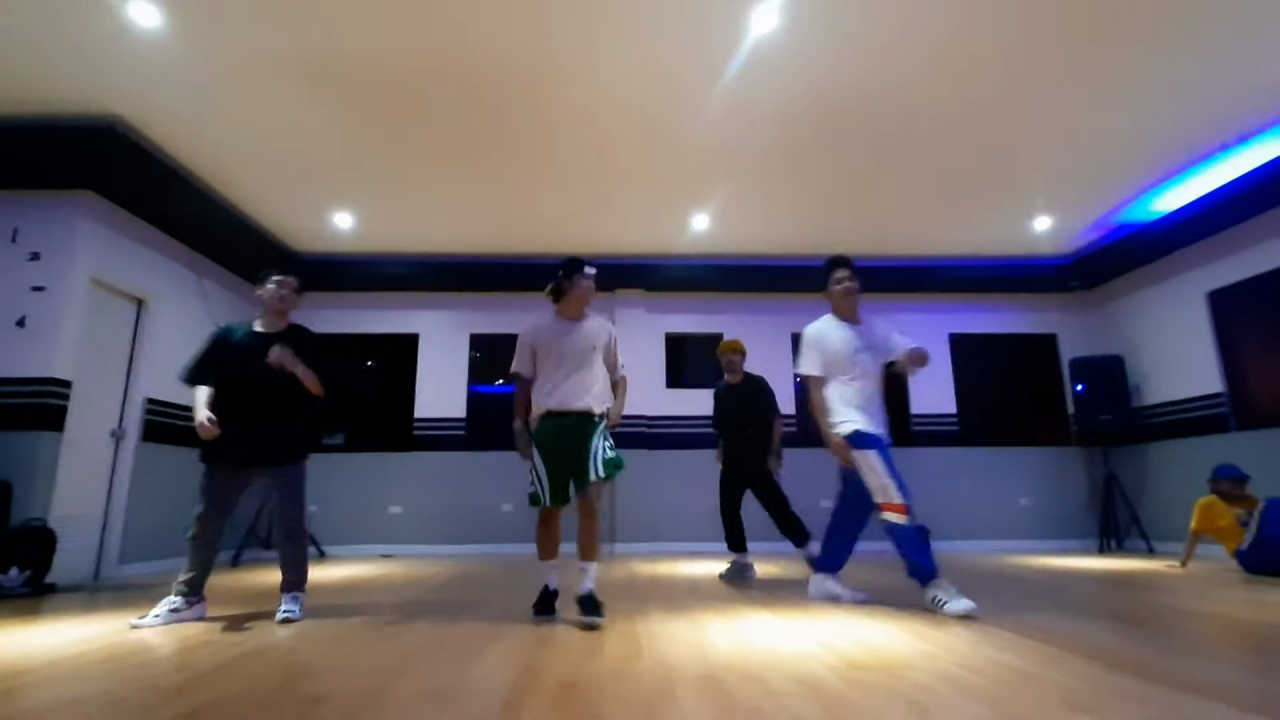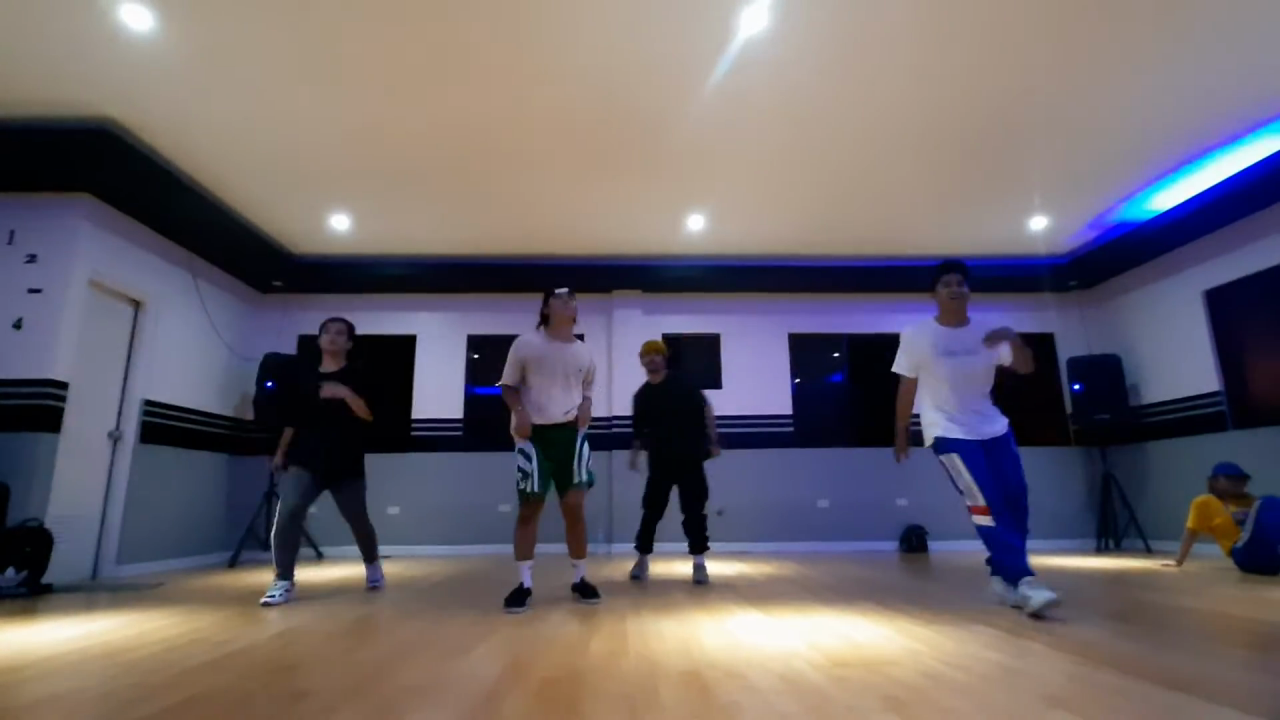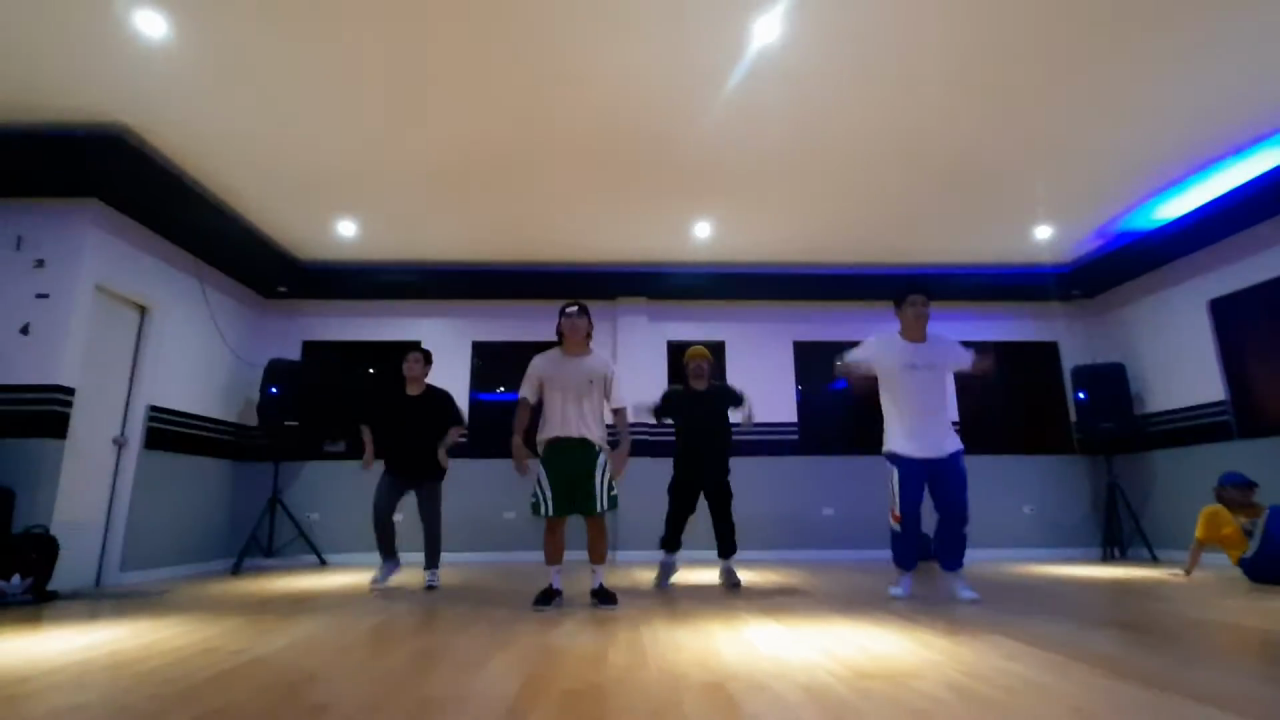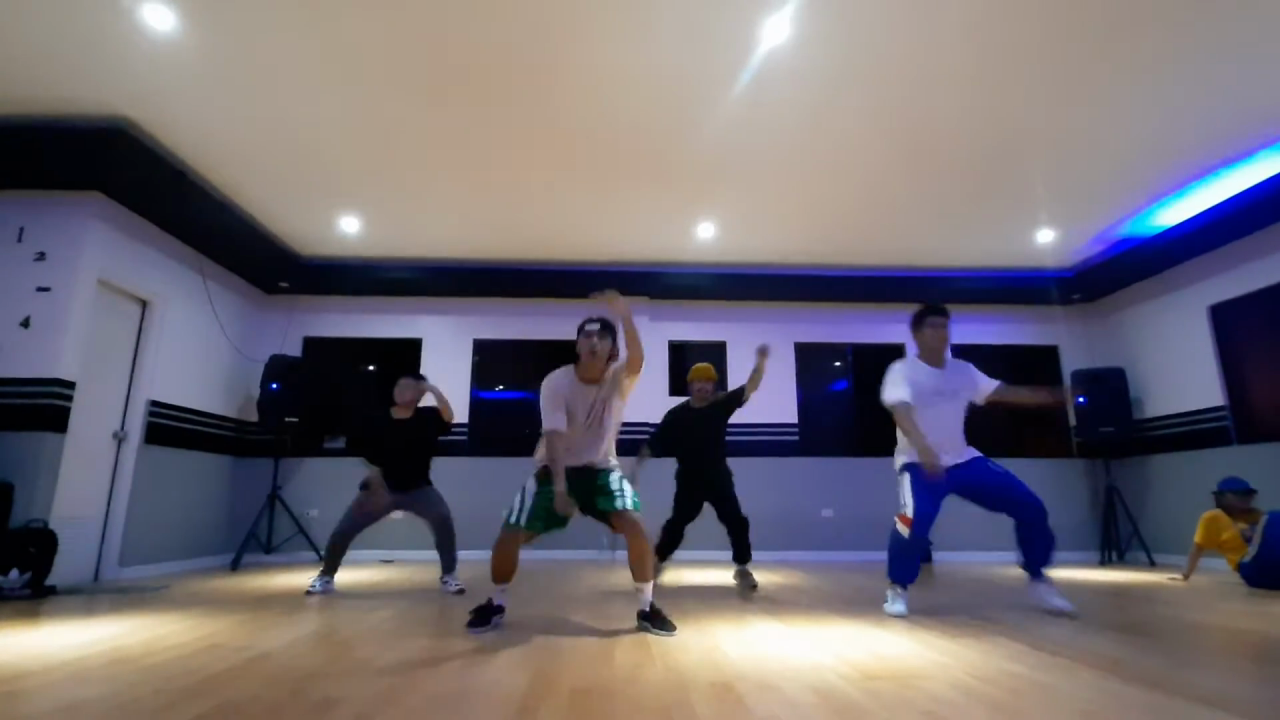
dt=1s
person 1, frame 1
left shoulder: (604, 330)
right shoulder: (535, 333)
left elbow: (618, 374)
right elbow: (523, 380)
left wrist: (618, 405)
right wrist: (520, 426)
left hip: (590, 420)
right hip: (549, 424)
left knee: (589, 500)
right knee: (549, 508)
left ankle: (588, 591)
right ankle: (550, 586)
person 1, frame 2
left shoulder: (584, 354)
right shoulder: (525, 344)
right elbow: (508, 386)
left wrist: (585, 407)
right wrist: (519, 412)
left hip: (571, 433)
right hip: (533, 433)
left knee: (574, 506)
right knee: (529, 507)
left ankle: (579, 578)
right ankle: (524, 584)
person 1, frame 3
left shoulder: (603, 366)
right shoulder: (543, 362)
left elbow: (617, 407)
right elbow: (526, 401)
left wrist: (624, 444)
right wrist: (517, 438)
left hip: (591, 447)
right hip: (553, 447)
left knee: (596, 519)
right knee: (553, 519)
left ankle: (598, 585)
right ankle: (554, 586)
person 1, frame 4
left shoulder: (620, 380)
right shoulder: (556, 383)
left elbow: (636, 363)
right elbow: (553, 437)
left wrist: (626, 318)
right wrist: (558, 483)
left hip: (599, 470)
right hip: (552, 470)
left knee: (633, 528)
right knee: (509, 537)
left ankle: (647, 608)
right ankle: (496, 603)
person 2, frame 1
left shoulder: (873, 328)
right shoulder: (817, 334)
left elbow: (905, 360)
right elbow: (815, 388)
left wrist: (916, 355)
right wrist: (831, 434)
left hip: (873, 428)
right hip: (853, 430)
left knee: (853, 509)
right knee: (894, 502)
left ankle: (823, 577)
right ankle: (933, 586)
person 2, frame 2
left shoulder: (992, 332)
right shoulder: (916, 337)
left elbow: (1026, 368)
right elbow: (907, 388)
left wrist: (1014, 340)
right wrist: (900, 433)
left hip: (992, 428)
right hip: (949, 433)
left knee: (1015, 498)
right knee: (987, 504)
left ankle: (1004, 577)
right ankle: (1024, 581)
person 2, frame 3
left shoulder: (945, 346)
right shoulder: (880, 346)
left elbow: (976, 367)
right elbow: (846, 367)
left wrist: (984, 360)
right wrist: (849, 367)
left hip: (945, 445)
right hip: (904, 447)
left knee: (956, 512)
right knee: (906, 512)
left ankle: (951, 572)
right ankle: (904, 574)
person 2, frame 4
left shoulder: (963, 370)
right shoulder: (901, 371)
left elbow: (1003, 393)
right elbow: (901, 413)
left wrist: (1046, 396)
right wrist: (928, 454)
left hip: (963, 460)
right hip: (919, 463)
left knee: (1030, 506)
right knee: (914, 519)
left ankle: (1039, 579)
right ankle: (896, 590)
person 3, frame 1
left shoulder: (305, 342)
right shoulder: (228, 337)
left elbow: (319, 390)
right elbow: (204, 379)
left wrist: (293, 366)
right wrist: (201, 409)
left hip: (285, 449)
right hip: (231, 447)
left knee: (290, 522)
right knee: (206, 519)
left ankle: (292, 593)
right ankle: (188, 597)
person 3, frame 2
left shoulder: (355, 378)
right shoulder: (304, 380)
left elbow: (367, 415)
right elbow: (294, 422)
left wrist: (344, 392)
right wrist: (280, 453)
left hip: (346, 464)
right hip: (305, 462)
left knee: (358, 521)
right knee: (287, 515)
left ankle: (372, 566)
right ankle: (283, 582)
person 3, frame 3
left shoulder: (439, 398)
right shoulder: (390, 400)
left elbow: (457, 425)
right elbow: (368, 425)
left wrist: (443, 446)
right wrist: (369, 449)
left hip: (428, 469)
right hip: (395, 467)
left knee: (431, 520)
right knee: (381, 511)
left ankle: (432, 570)
right ankle: (389, 562)
person 3, frame 4
left shoulder: (429, 416)
right shoulder: (379, 423)
left elbow: (448, 419)
right elbow: (371, 459)
left wrist: (435, 392)
right wrist: (377, 489)
left hip: (417, 488)
right hip: (381, 489)
left knee: (442, 519)
right knee: (341, 533)
left ankle: (448, 574)
right ankle: (326, 576)
person 4, frame 1
left shoulder: (757, 385)
right shoulder: (719, 392)
left elbow: (776, 419)
left wrist: (774, 453)
right wrist: (721, 449)
left hip: (758, 458)
right hip: (733, 459)
left knee: (777, 507)
right knee: (729, 509)
left ankle: (808, 550)
right ankle: (741, 561)
person 4, frame 2
left shoulder: (682, 384)
right shoulder: (642, 395)
left elbow: (706, 409)
right elbow: (640, 430)
left wrist: (713, 440)
right wrist: (635, 455)
left hip: (690, 457)
right hip: (661, 459)
left knee: (693, 508)
right knee: (653, 506)
left ankle: (699, 561)
right ankle: (642, 558)
person 4, frame 3
left shoulder: (720, 392)
right shoulder: (675, 395)
left elbow: (740, 399)
right elbow: (658, 414)
left wrist: (747, 412)
left hip: (716, 465)
right hip: (686, 464)
left knee: (722, 514)
right knee: (677, 511)
left ankle: (727, 567)
right ankle: (668, 559)
person 4, frame 4
left shoulder: (721, 405)
right shoulder: (676, 414)
left elbow: (750, 387)
right elbow: (654, 443)
left wrist: (761, 360)
right wrist: (637, 464)
left hip: (718, 478)
right hip: (689, 478)
left knee: (736, 522)
right knee: (677, 523)
left ankle: (743, 568)
right ankle: (657, 562)
